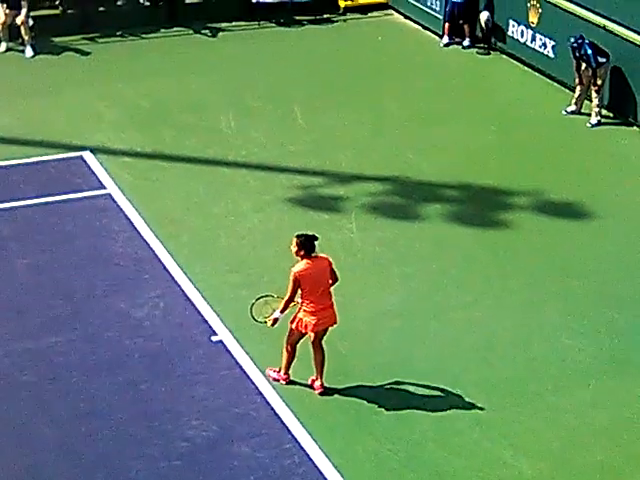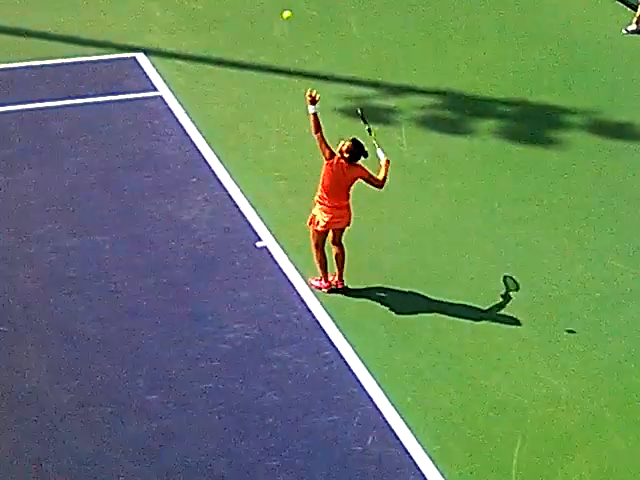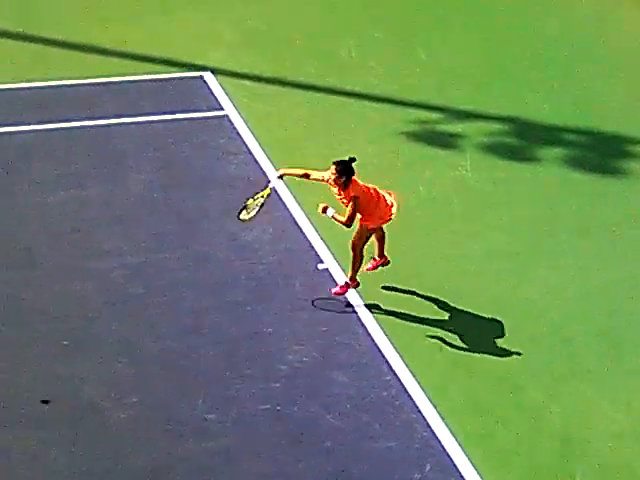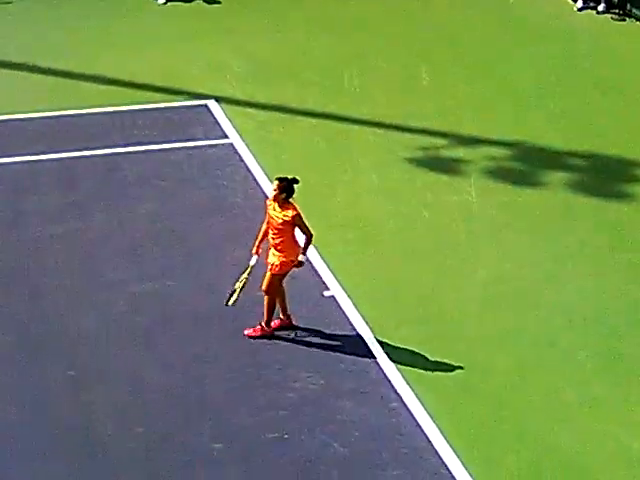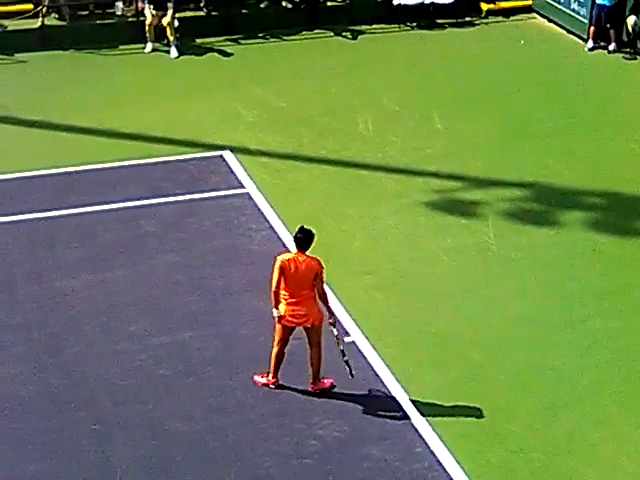
dt=1s
person 1, frame 1
left shoulder: (297, 271)
right shoulder: (325, 260)
left elbow: (290, 297)
right elbow: (334, 280)
left wrist: (277, 314)
left hip: (309, 315)
right hip: (327, 312)
left knee: (290, 343)
right knee: (317, 344)
left ankle: (283, 374)
right ankle: (319, 382)
person 1, frame 2
left shoulder: (332, 160)
right shoulder: (358, 170)
left elbow: (317, 134)
right elbow: (380, 183)
left wrist: (312, 108)
right wrist: (385, 165)
left hip: (324, 213)
right hip: (342, 214)
left knee: (317, 245)
right knee: (336, 243)
left ankle: (324, 281)
right ankle: (338, 279)
person 1, frame 3
left shoulder: (353, 195)
right shoulder: (332, 179)
left elbow: (348, 222)
right elbow: (308, 174)
left wrist: (330, 212)
right wrist: (285, 171)
left hip: (375, 212)
left knee: (356, 245)
right knee: (376, 229)
left ankle: (351, 281)
right ankle: (380, 257)
person 1, frame 4
left shoulder: (292, 213)
right shoulder: (271, 204)
left elbow: (308, 235)
left wrist: (302, 256)
right wrist: (257, 244)
left hip: (284, 256)
right hip: (273, 250)
left knee: (267, 289)
right knee: (276, 286)
left ankle: (265, 327)
right ankle: (285, 318)
person 1, frame 5
left shoulder: (282, 260)
right shoulder: (315, 264)
left elbow: (274, 289)
right elbow: (321, 292)
left wrist: (276, 310)
right wrist: (330, 313)
left hip: (288, 311)
right hip: (310, 312)
left knee: (279, 345)
right knee: (315, 347)
left ankle: (272, 377)
right ankle: (316, 382)
